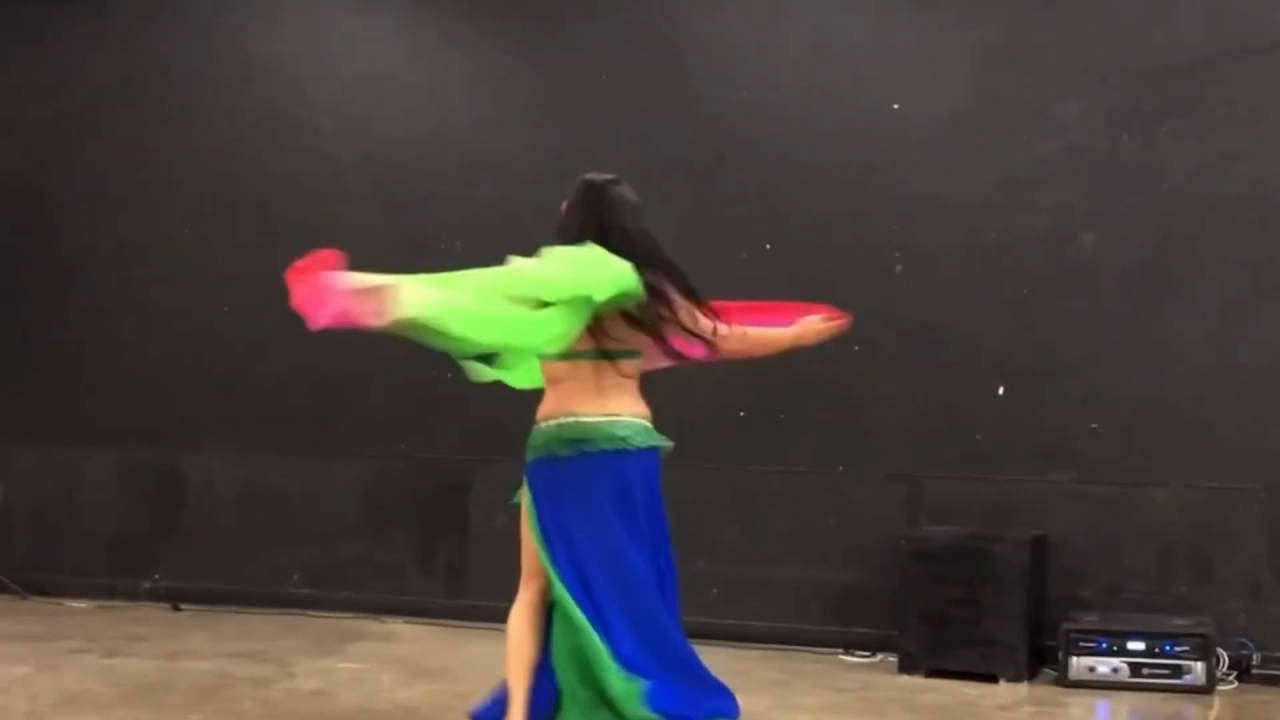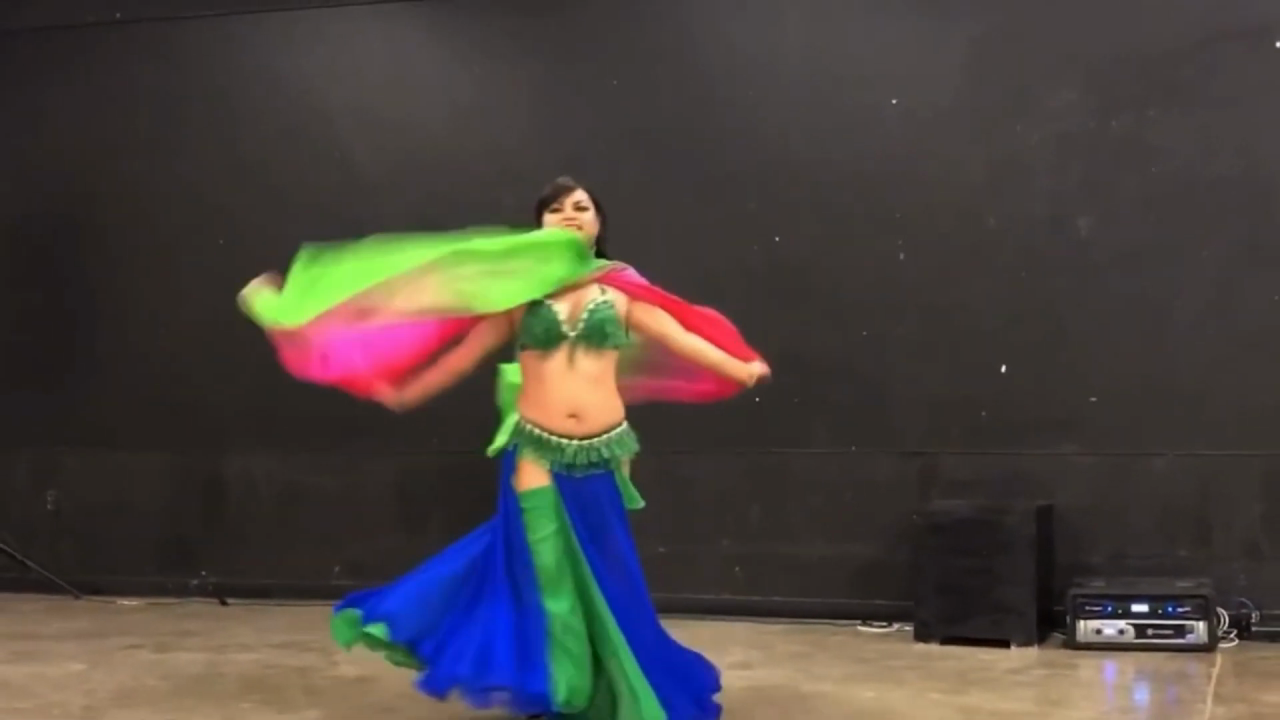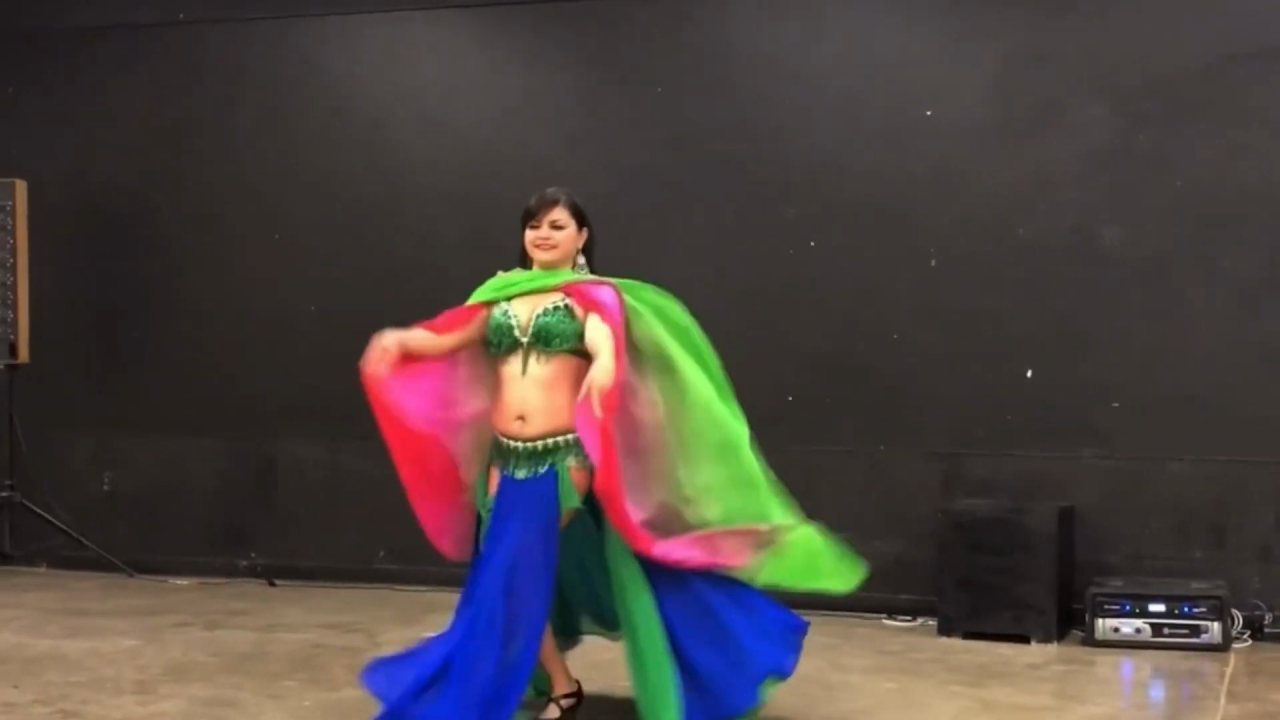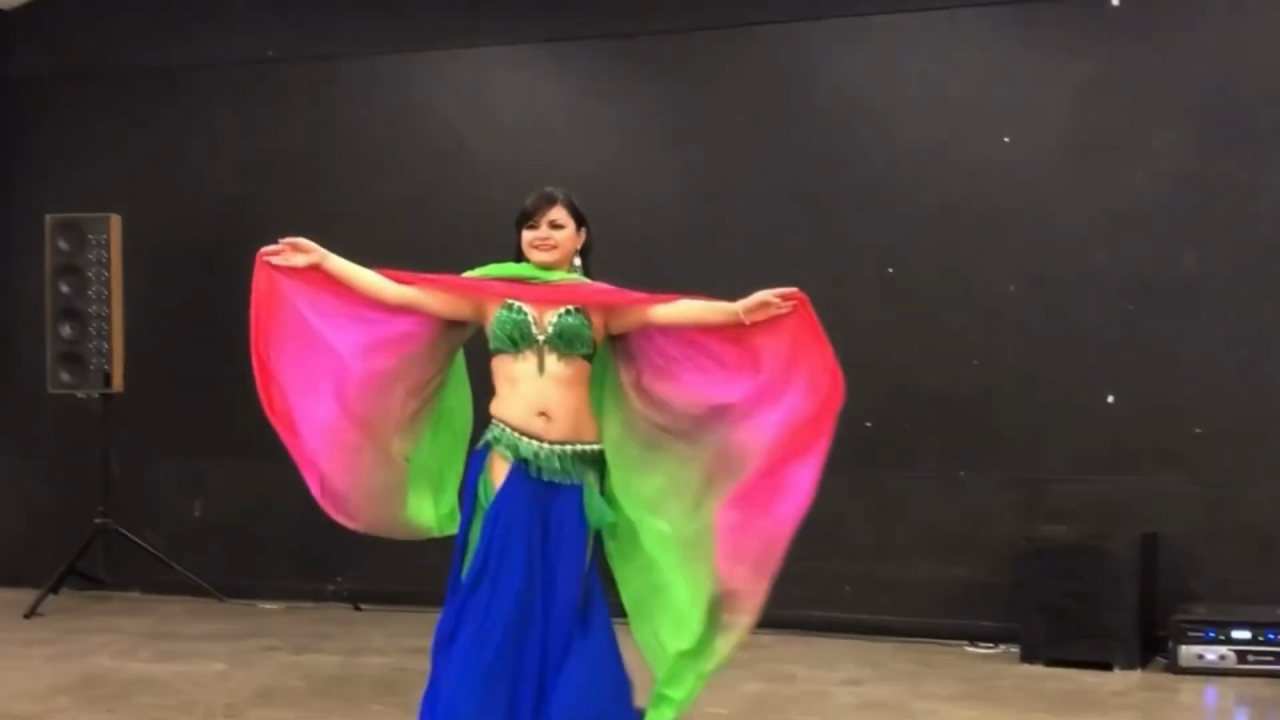
dt=0.7s
person 1, frame 1
left shoulder: (549, 285)
right shoulder: (649, 291)
right elbow: (718, 339)
right wrist: (797, 332)
left hip: (562, 452)
right hip: (632, 449)
left knee: (538, 590)
right knee: (628, 590)
person 1, frame 2
left shoulder: (619, 290)
right shoulder: (518, 291)
left elbow: (679, 336)
right elbow: (469, 352)
left wrist: (740, 369)
right wrist: (408, 390)
left hip: (604, 455)
right hip: (537, 452)
left knee: (604, 579)
right knee: (540, 574)
person 1, frame 3
left shoulder: (595, 295)
right shoulder: (502, 295)
left elbow: (603, 335)
right elbow: (445, 337)
left wrist: (603, 364)
right wrist: (397, 342)
left hip: (563, 454)
right hip: (504, 457)
left knee: (514, 576)
right knee: (502, 576)
person 1, frame 4
left shoulder: (600, 303)
right shoulder: (487, 293)
left elbow: (672, 312)
right elbow: (396, 293)
left wrist: (739, 312)
right wrist: (322, 261)
left hip: (577, 467)
right hip: (508, 457)
left knee: (561, 603)
right knee: (499, 598)
